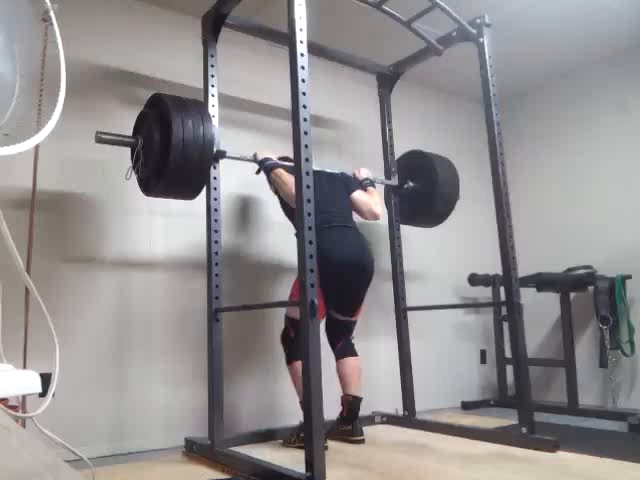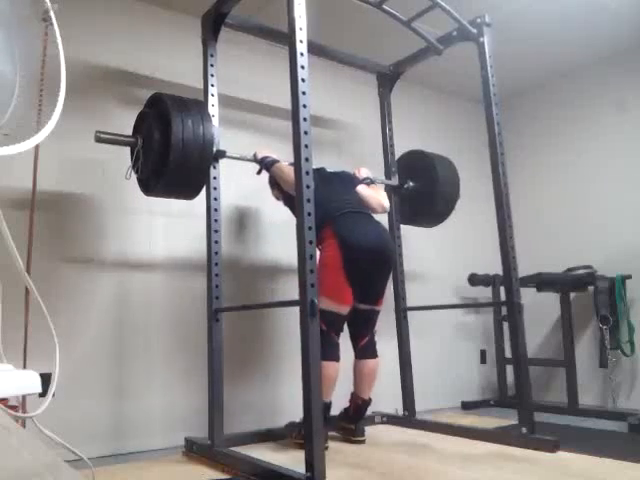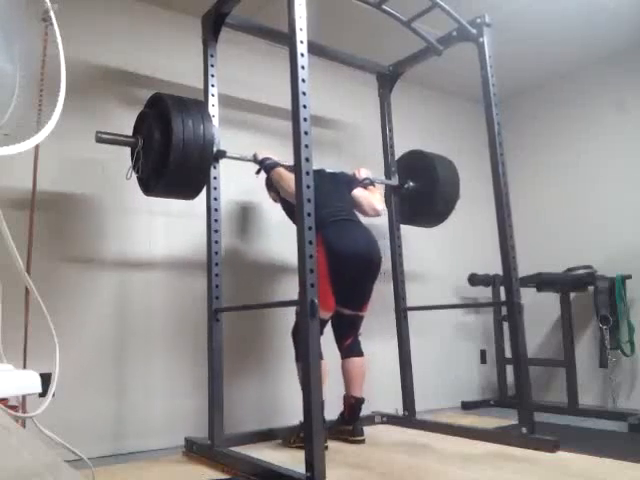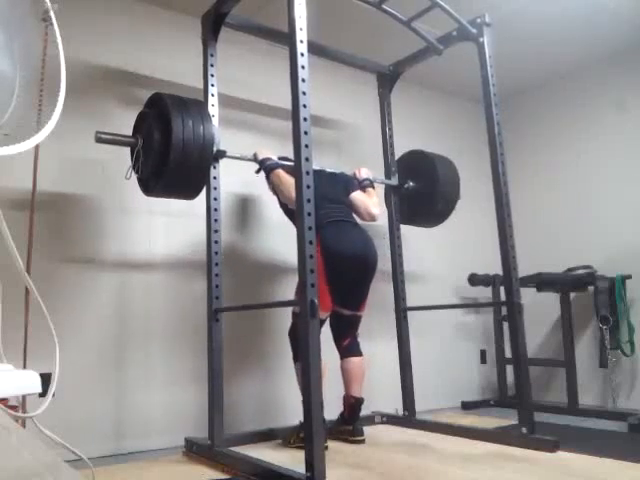
dt=0.4s
person 1, frame 1
left shoulder: (286, 176)
right shoulder: (340, 178)
left elbow: (295, 195)
right elbow: (374, 211)
left wrist: (268, 164)
right wrist: (366, 181)
left hip: (328, 252)
right hip: (361, 253)
left knee: (294, 338)
right knee: (342, 338)
right ankle: (350, 422)
person 1, frame 2
left shoulder: (287, 180)
right shoulder: (341, 177)
left elbow: (297, 181)
right elbow: (382, 204)
left wrist: (267, 162)
right wrist: (365, 179)
left hip: (347, 241)
right hip: (381, 240)
left knee: (326, 333)
right knee: (364, 335)
right ankle: (354, 421)
person 1, frame 3
left shoulder: (285, 178)
right shoulder: (340, 178)
left elbow: (296, 192)
right elbow: (376, 207)
left wrist: (269, 164)
right wrist: (366, 181)
left hip: (335, 247)
right hip: (368, 247)
left knee: (306, 335)
right knee: (348, 336)
right ankle: (351, 421)
person 1, frame 4
left shoulder: (284, 176)
right shoulder: (340, 178)
left elbow: (295, 198)
right elbow: (372, 212)
left wrist: (268, 164)
right wrist: (366, 182)
left hip: (331, 248)
right hip: (365, 248)
left knee: (302, 335)
right knee: (347, 336)
right ankle: (351, 422)
